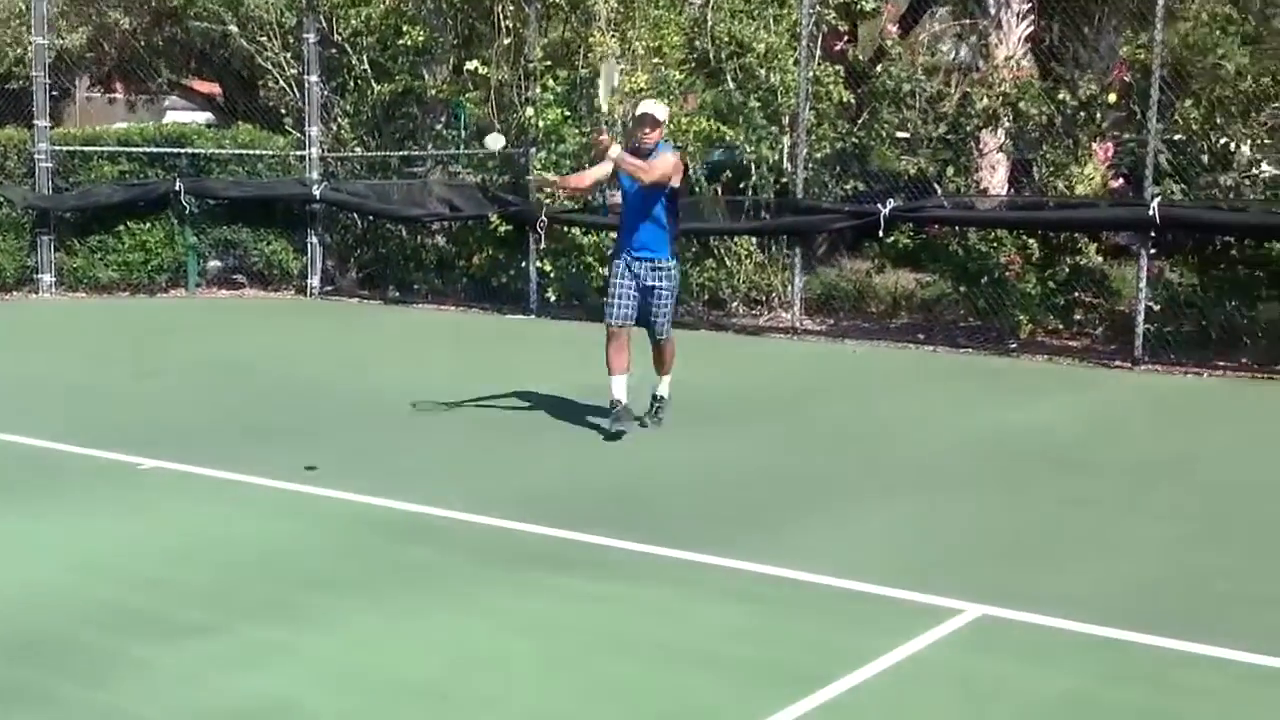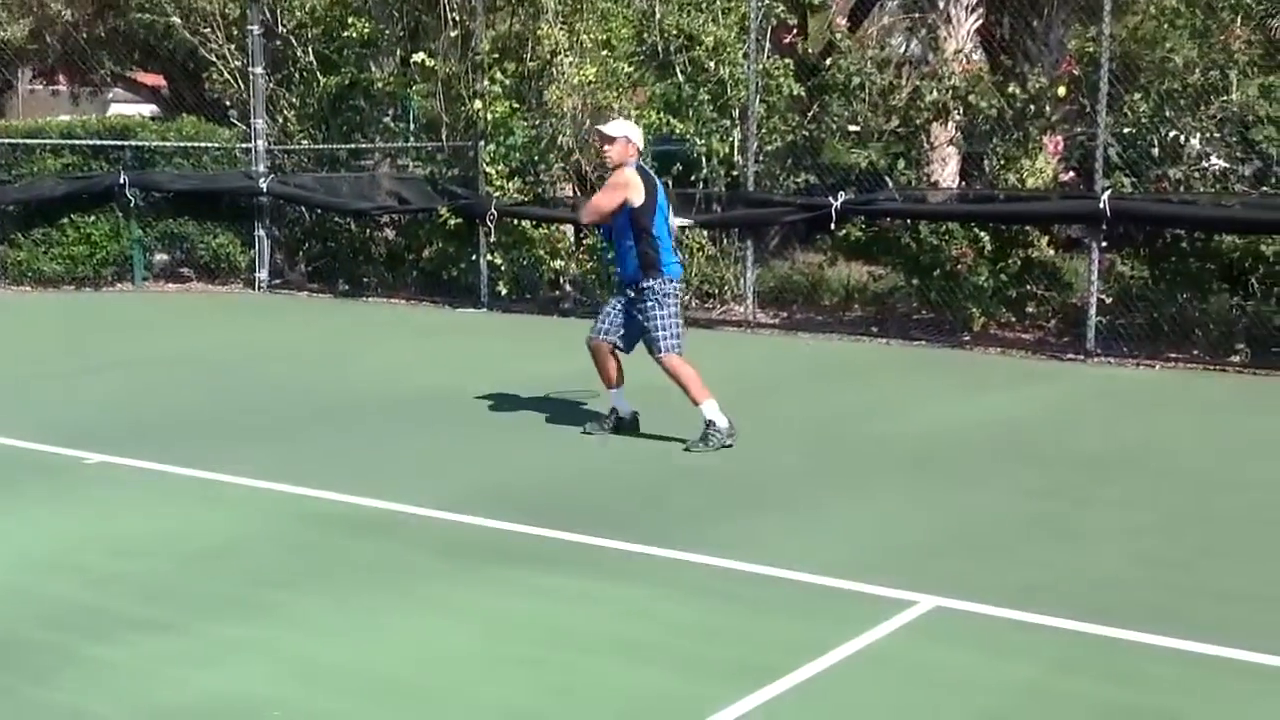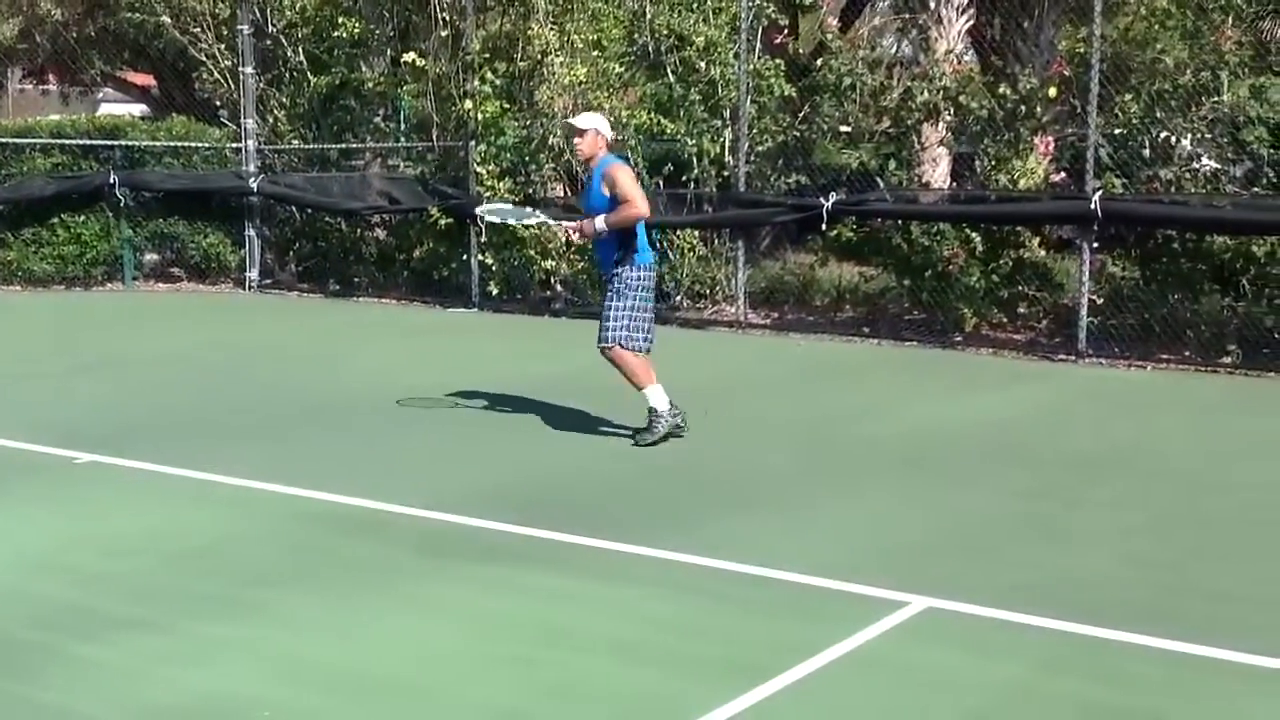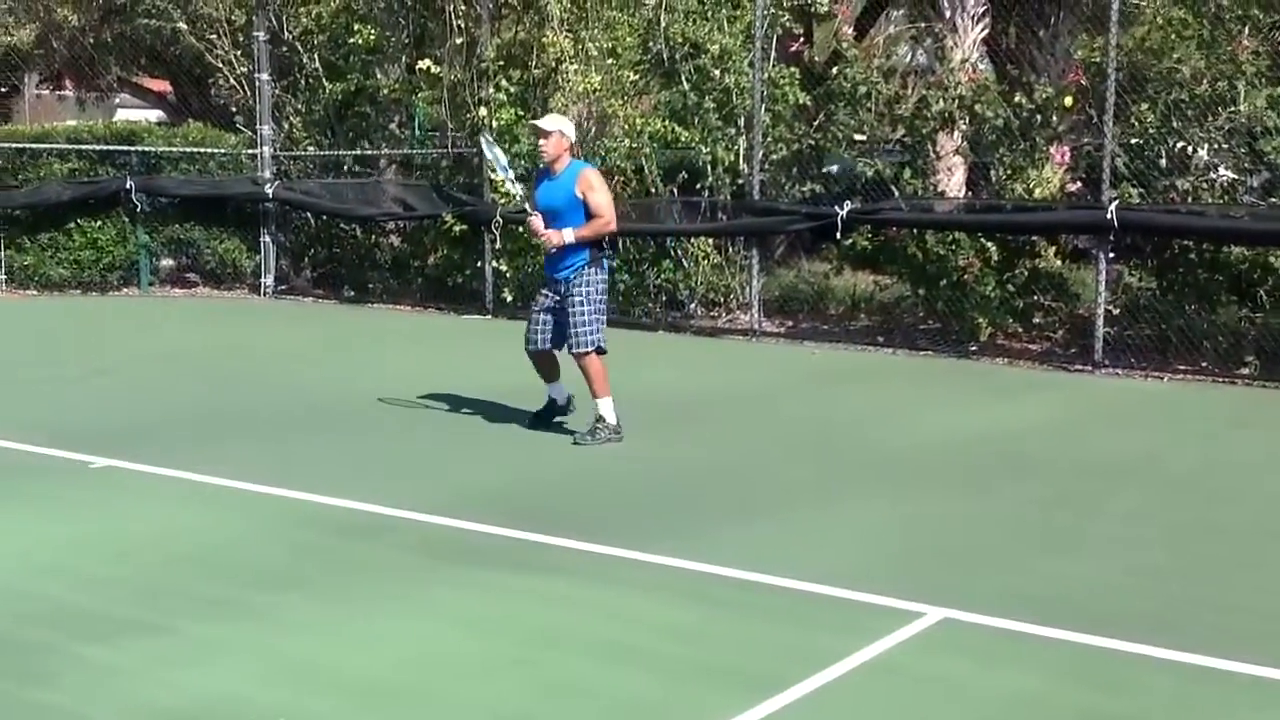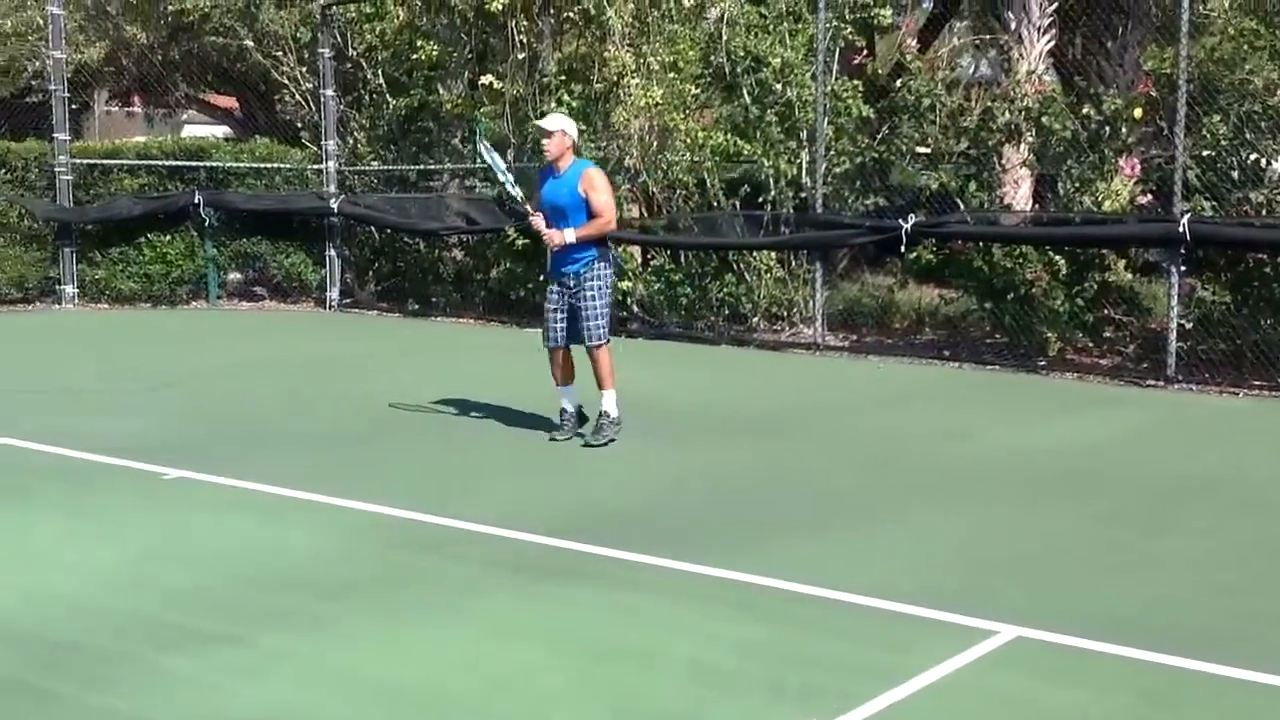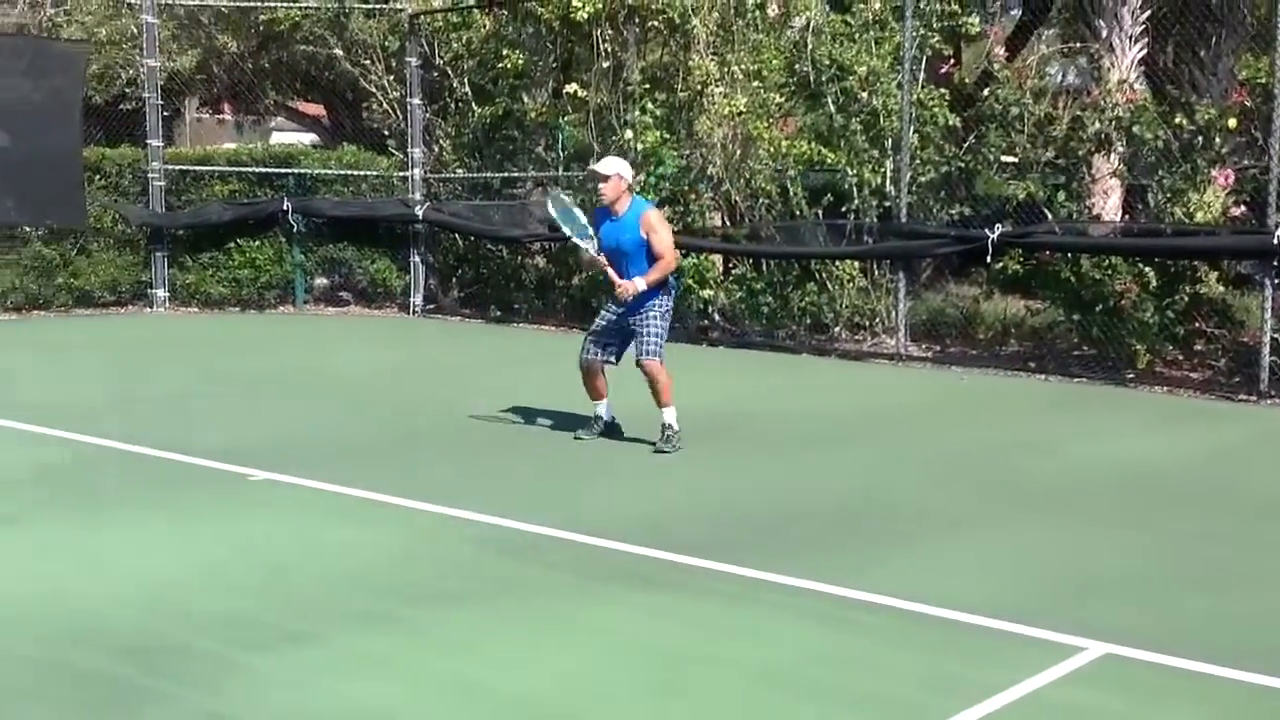
dt=0.4s
person 1, frame 1
left shoulder: (670, 158)
right shoulder: (623, 158)
left elbow: (644, 174)
right elbow: (585, 180)
left wrist: (615, 152)
right wrist: (556, 181)
left hip: (661, 263)
right hip: (627, 259)
left knee: (661, 338)
right knee: (618, 329)
left ankle: (660, 396)
right ankle: (619, 405)
person 1, frame 2
left shoulder: (626, 176)
right shoulder: (641, 180)
left elbow: (587, 215)
left wrist: (603, 213)
left hip: (656, 282)
right hip: (634, 283)
left knee: (667, 356)
right knee: (599, 342)
left ankle: (719, 425)
right ankle: (621, 414)
person 1, frame 3
left shoulder: (614, 170)
right shoulder: (593, 176)
left elbow: (640, 209)
left wrist: (599, 223)
right wrist: (581, 229)
left hip: (631, 269)
right hip: (616, 271)
left knee: (614, 346)
right knee: (625, 349)
left ankle: (663, 408)
right ankle: (667, 416)
person 1, frame 4
left shoulder: (585, 176)
right shoulder: (541, 178)
left elbow: (608, 222)
left wrist: (565, 235)
right wrist: (537, 228)
left hip: (586, 274)
right hip: (555, 277)
left knee: (584, 349)
right knee: (536, 347)
left ankle: (608, 421)
right ankle: (558, 399)
person 1, frame 5
left shoulder: (589, 174)
right shoulder: (544, 176)
left elbow: (608, 221)
left wrist: (567, 235)
right wrist: (539, 224)
left hip: (592, 269)
right hip: (560, 272)
left knee: (596, 342)
right knee: (556, 346)
left ankle: (609, 415)
right ankle: (571, 412)
person 1, frame 6
left shoulder: (648, 215)
right shoulder: (598, 216)
left elbow: (670, 260)
right elbow: (594, 254)
left wrist: (638, 284)
right wrist: (594, 261)
left hip: (653, 299)
right hip: (619, 302)
left knee: (649, 361)
right knee: (590, 360)
left ankle: (670, 426)
right ankle: (604, 419)
